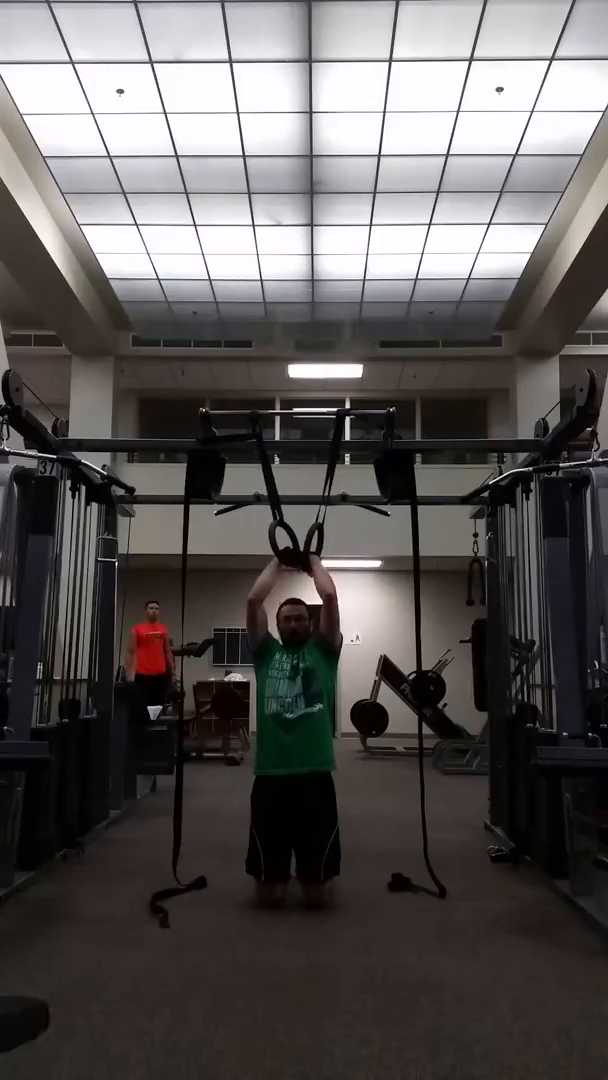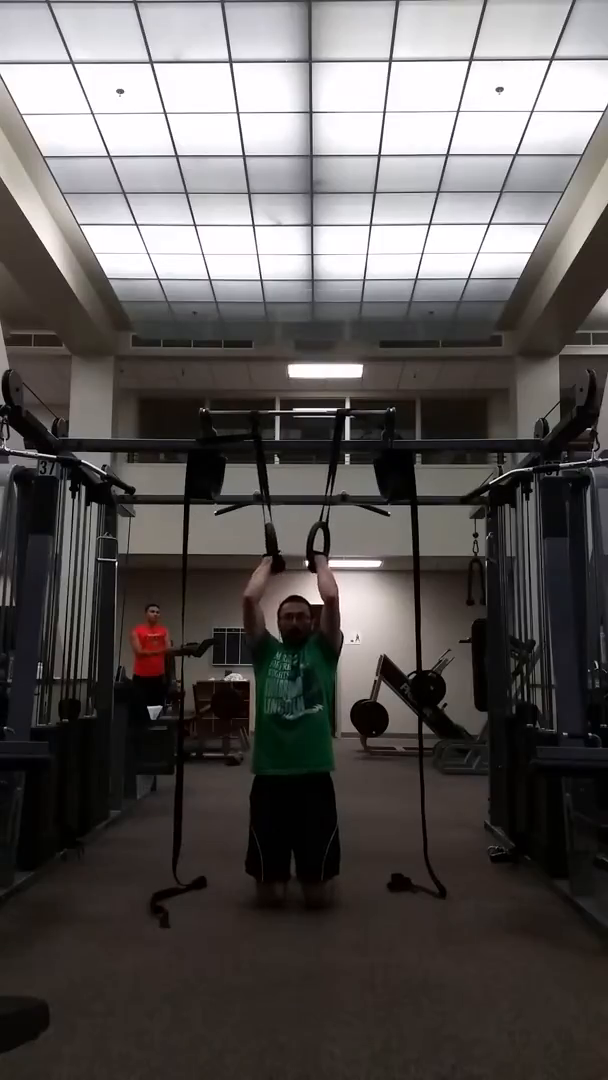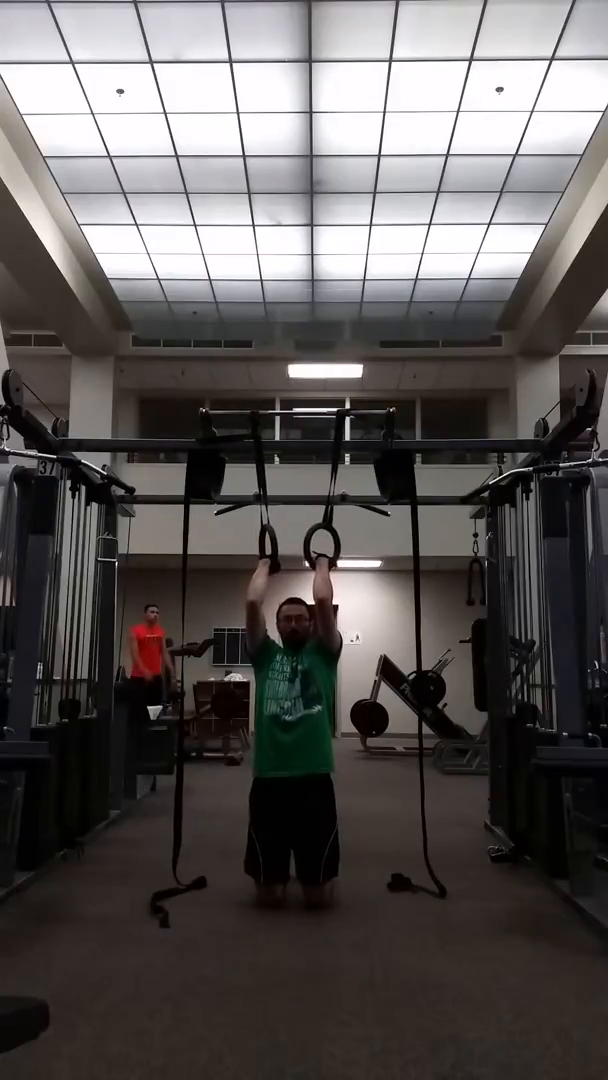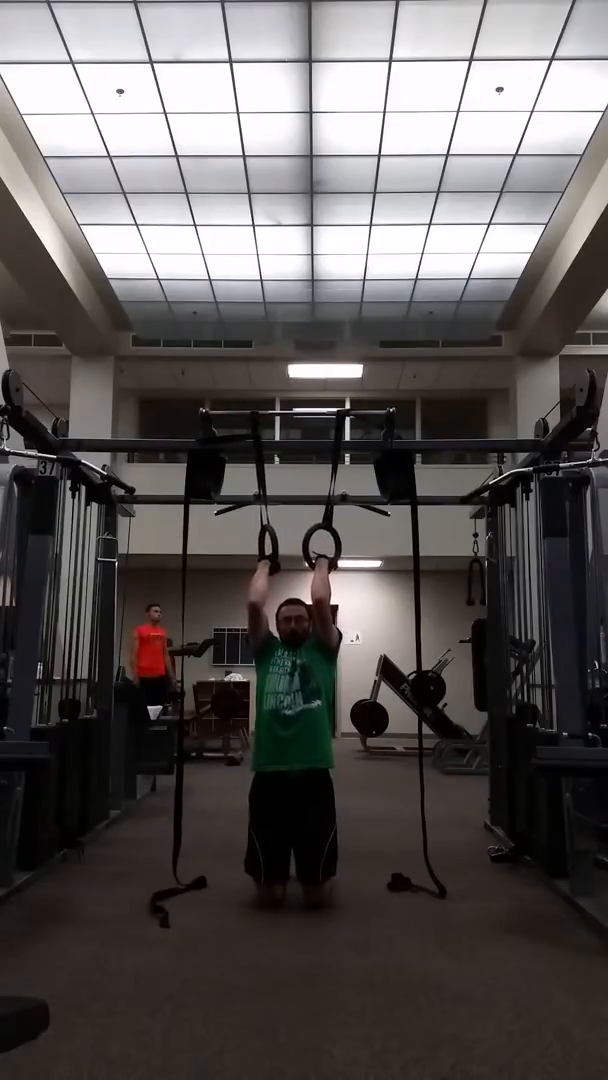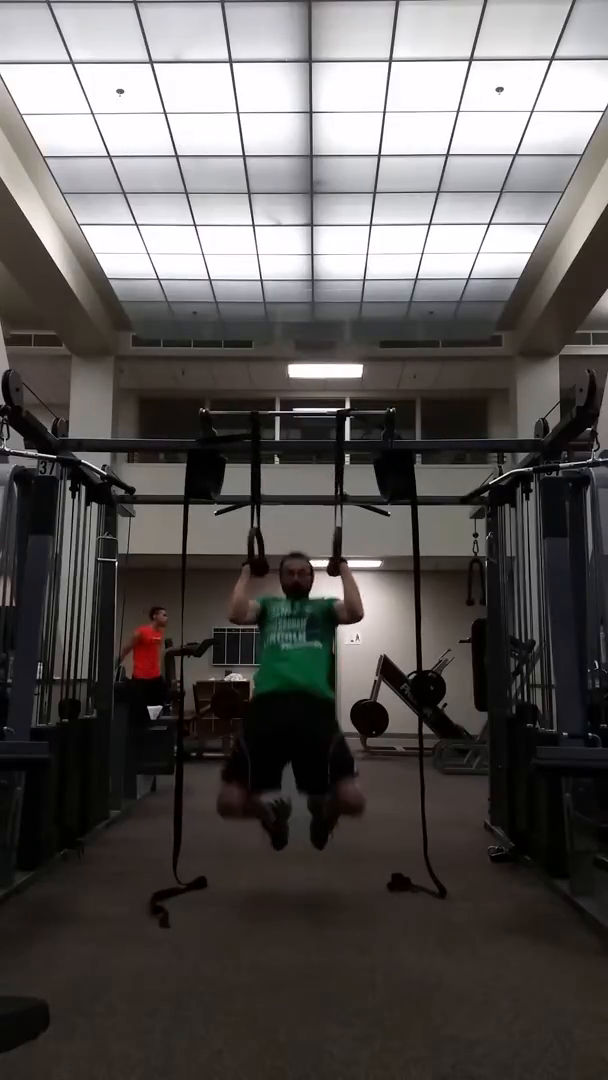
dt=1s
person 1, frame 1
left shoulder: (323, 651)
right shoulder: (267, 652)
left elbow: (329, 597)
right elbow: (253, 600)
left wrist: (314, 561)
right wrist: (276, 563)
left hip: (314, 777)
right hip: (270, 777)
left knee: (317, 895)
right knee: (269, 894)
left ankle: (309, 875)
right ankle: (278, 874)
person 1, frame 2
left shoulder: (323, 650)
right shoulder: (266, 651)
left elbow: (331, 599)
right elbow: (249, 600)
left wrist: (321, 562)
right wrist: (267, 563)
left hip: (314, 777)
right hip: (269, 777)
left knee: (318, 895)
right knee: (270, 893)
left ankle: (310, 875)
right ankle: (280, 874)
person 1, frame 3
left shoulder: (323, 653)
right shoulder: (266, 654)
left elbow: (324, 601)
right elbow: (253, 603)
left wrist: (322, 565)
right wrist: (264, 564)
left hip: (314, 779)
right hip: (269, 779)
left knee: (318, 894)
right knee: (269, 893)
left ankle: (311, 875)
right ankle: (279, 875)
person 1, frame 4
left shoulder: (323, 650)
right shoulder: (267, 652)
left elbow: (321, 603)
right elbow: (254, 605)
left wrist: (322, 564)
right wrist: (265, 565)
left hip: (313, 776)
right hip: (269, 777)
left knee: (317, 894)
right knee: (270, 894)
left ankle: (313, 877)
right ankle: (276, 876)
person 1, frame 5
left shoulder: (325, 606)
right shoulder: (268, 603)
left elbow: (355, 613)
right elbow: (236, 615)
left wrist: (344, 570)
right wrist: (247, 571)
left hip: (315, 704)
right hip: (268, 704)
left knee: (351, 803)
right knee: (230, 805)
left ankle: (324, 811)
right ankle: (272, 812)
